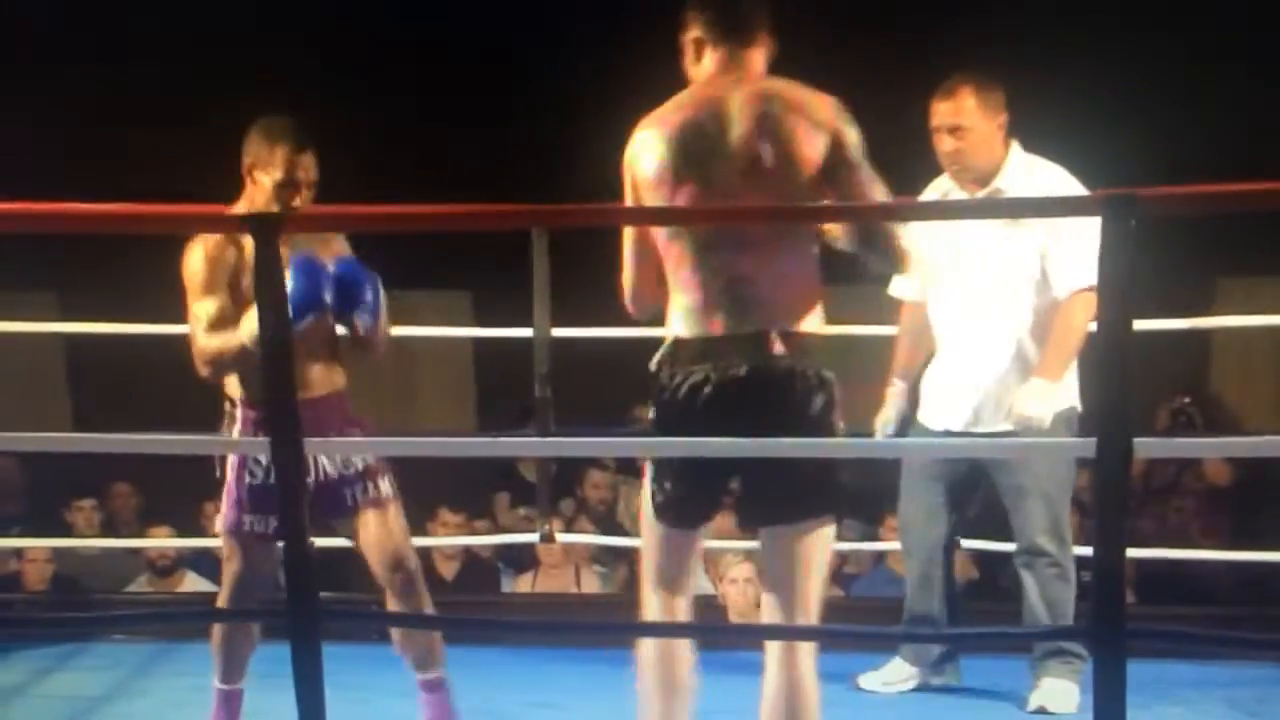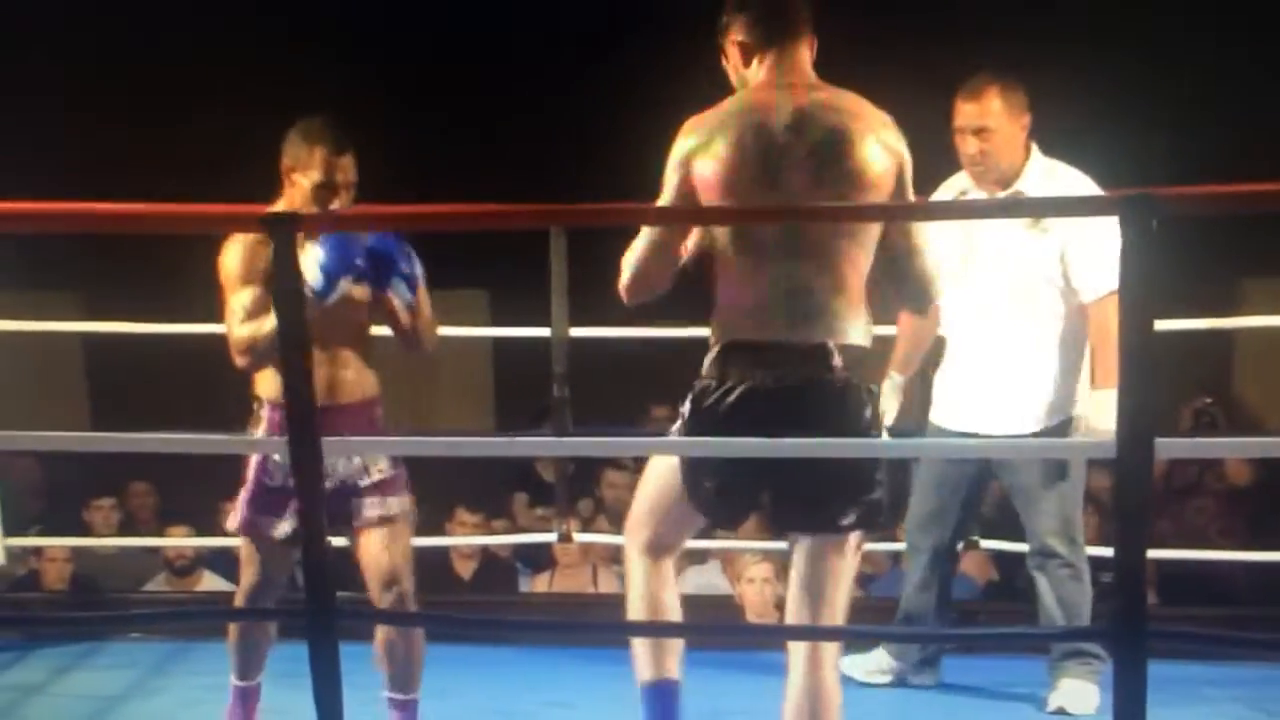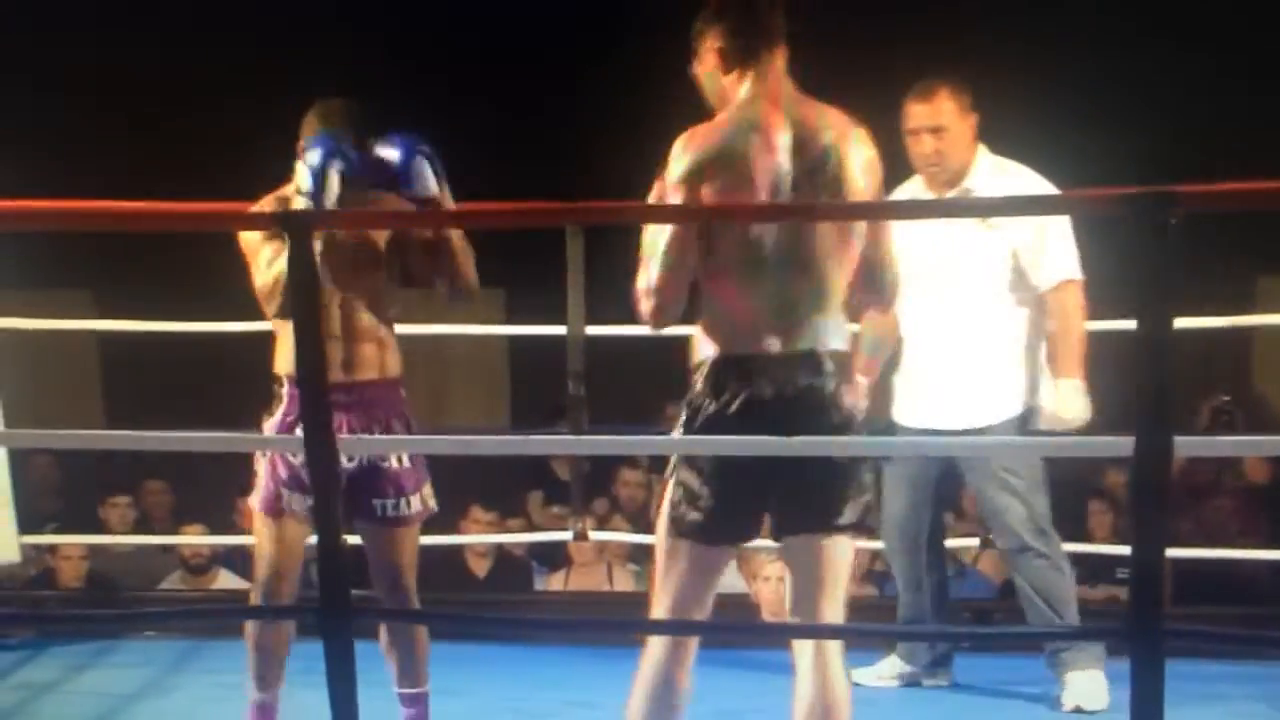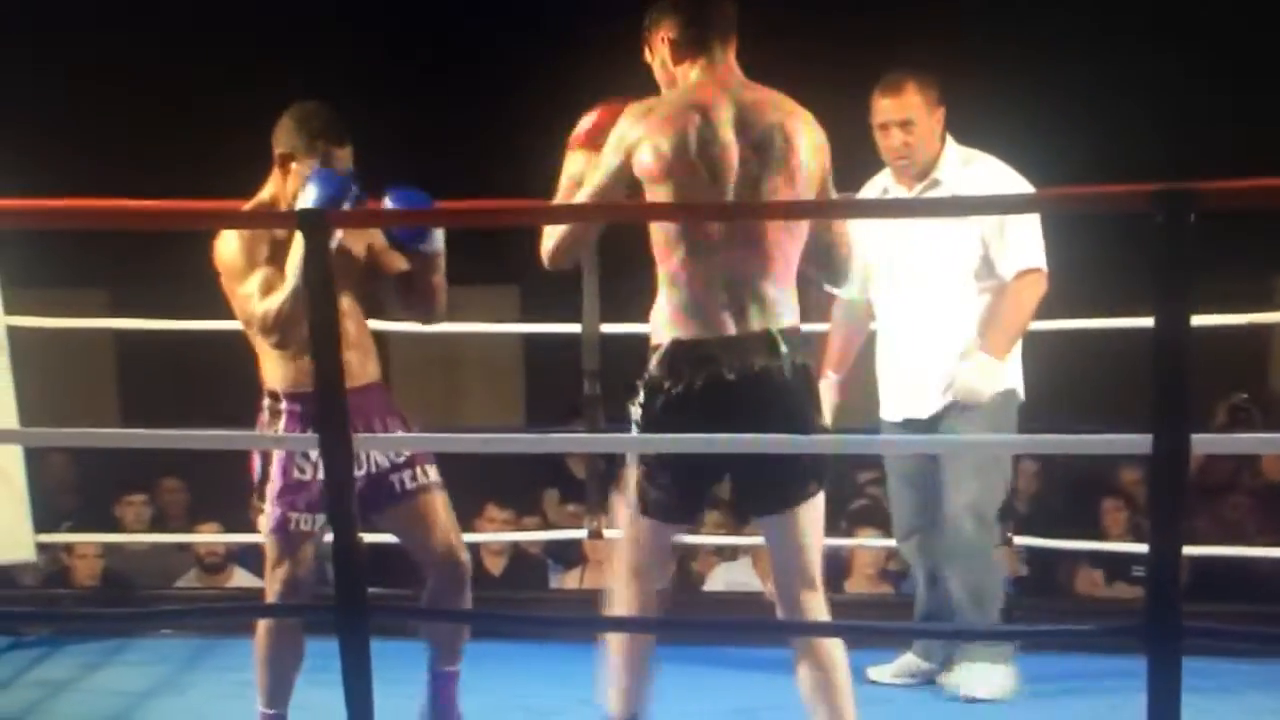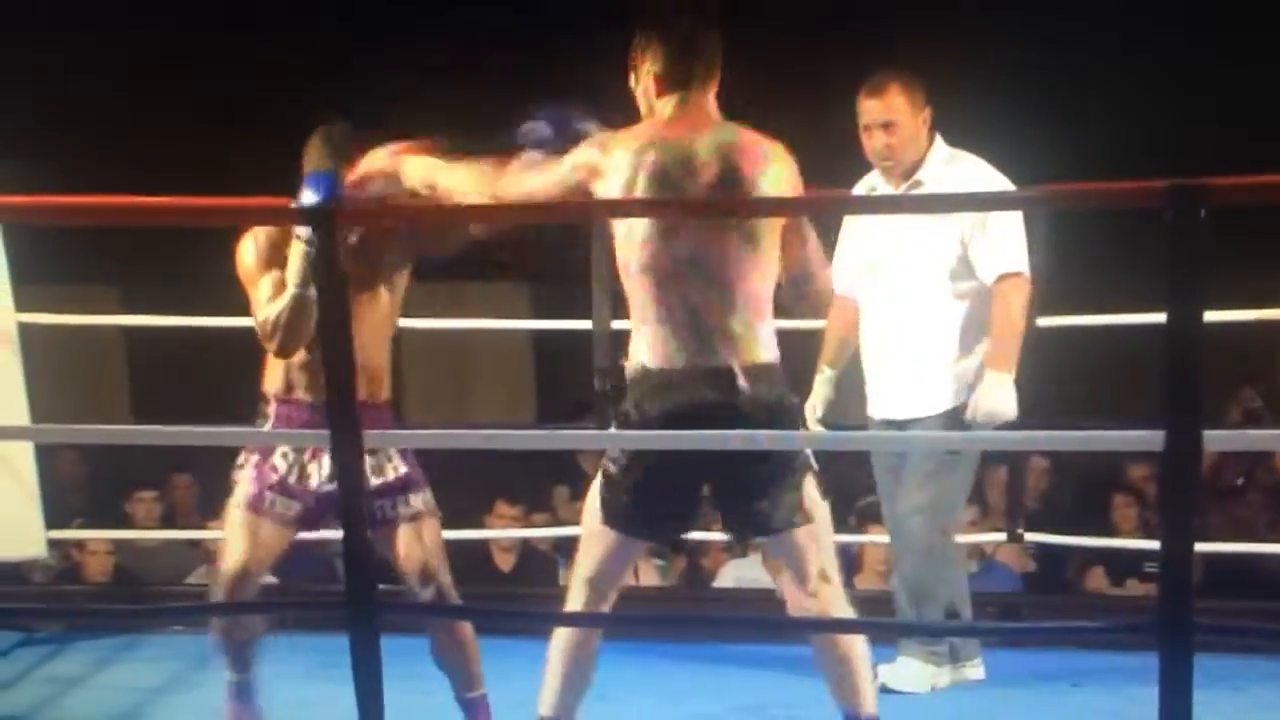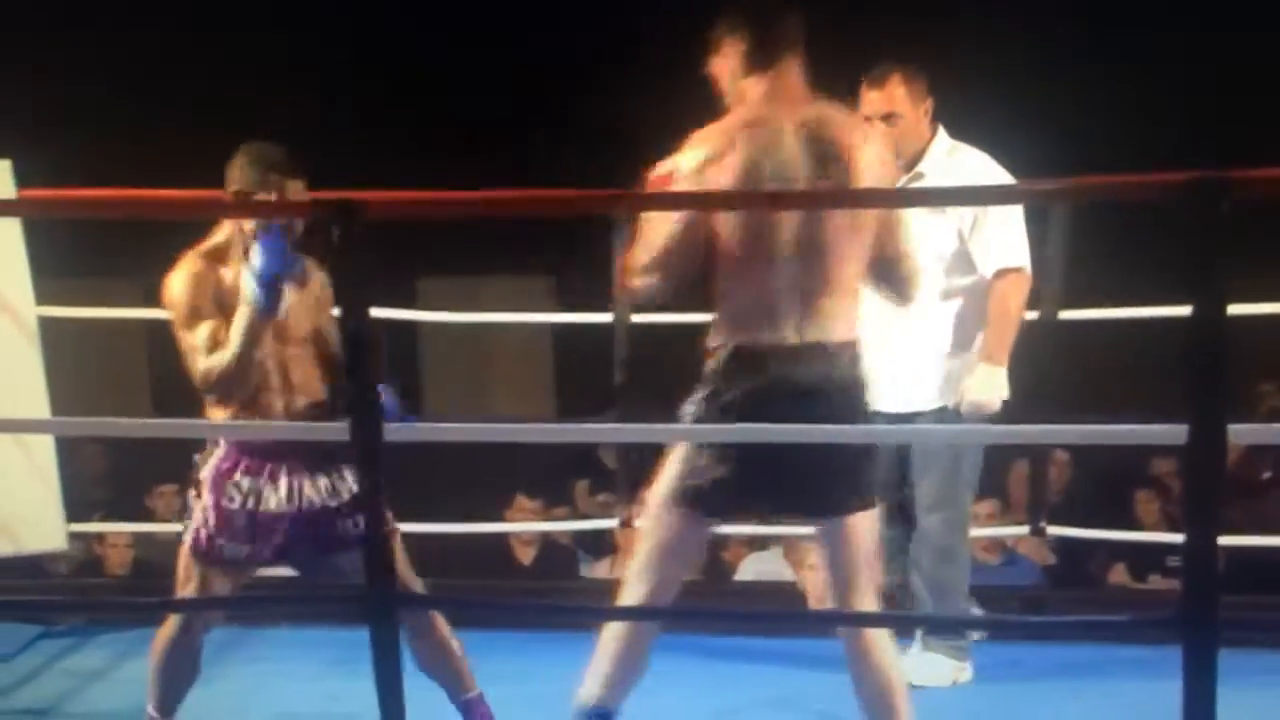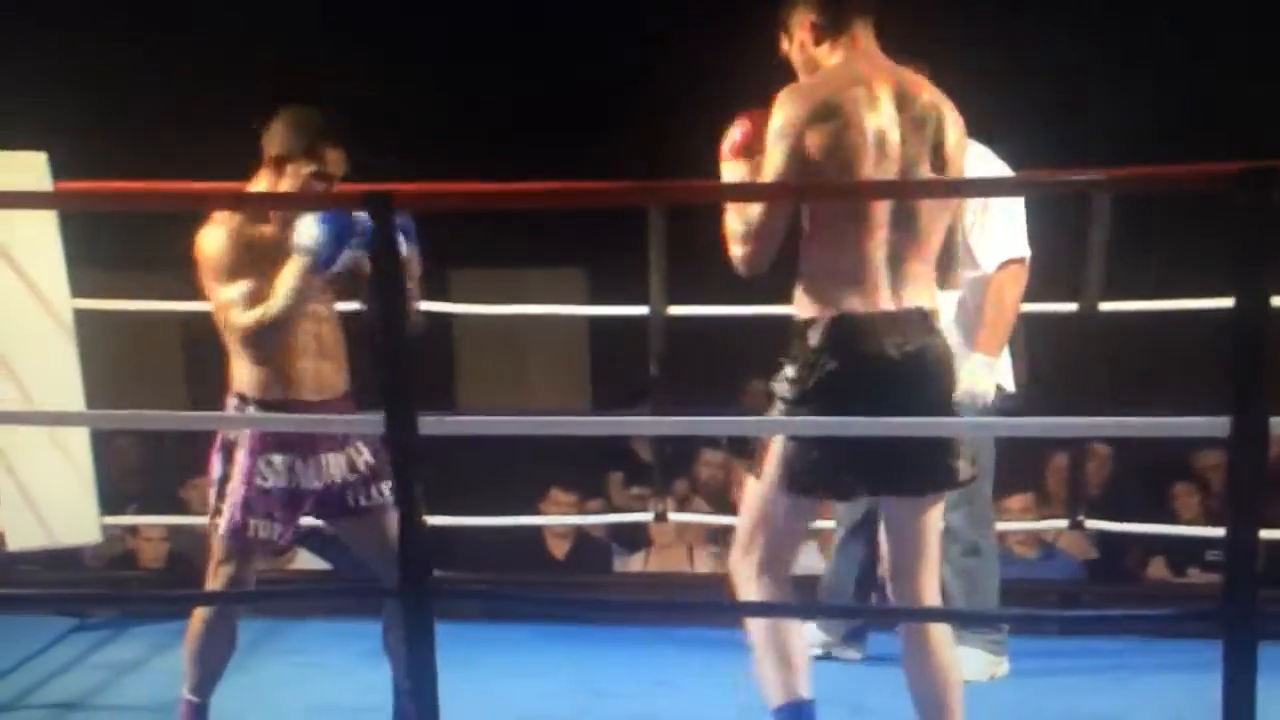
dt=0.3s
person 1, frame 1
left shoulder: (650, 135)
right shoulder: (817, 115)
left elbow: (640, 298)
right elbow: (891, 248)
left hip: (689, 378)
right hip: (789, 378)
left knee: (664, 602)
right knee: (791, 629)
person 1, frame 2
left shoulder: (704, 134)
right shoulder: (876, 131)
left elbow: (636, 284)
right elbow: (920, 295)
left hip: (738, 385)
right hip: (836, 388)
left knee: (645, 544)
right knee: (815, 635)
person 1, frame 3
left shoulder: (702, 151)
right shoulder: (854, 145)
left elbow: (657, 306)
left wrist: (659, 216)
left hip: (732, 397)
right hip: (822, 395)
left knee: (675, 624)
right knee: (819, 630)
person 1, frame 4
left shoulder: (644, 125)
right shoulder: (801, 125)
left elbow: (557, 250)
left wrist: (579, 157)
left hip: (688, 376)
right hip: (779, 372)
left knee: (634, 587)
right knee: (806, 601)
person 1, frame 5
left shoulder: (611, 156)
right shoulder: (772, 161)
left elbow: (504, 189)
right elbow: (818, 289)
left wrist: (402, 165)
left hip: (661, 404)
right hip: (759, 401)
left knee: (587, 595)
right knee: (820, 593)
person 1, frame 6
left shoulder: (713, 147)
right shoulder: (863, 144)
left elbow: (647, 280)
right elbow: (901, 283)
left wrist: (659, 208)
left hip: (745, 383)
right hip: (833, 382)
left knee: (650, 579)
right knee: (859, 603)
person 1, frame 7
left shoulder: (806, 105)
right shoulder: (940, 109)
left elbow: (748, 250)
left wrist: (735, 179)
left hip: (836, 353)
right hip: (920, 350)
left knee: (758, 559)
right knee: (919, 591)
person 2, frame 1
left shoulder: (1054, 192)
right shoulder: (931, 202)
left elbow: (1080, 297)
left wrist: (1046, 381)
right wrist: (897, 386)
left hip: (1028, 409)
right hip: (943, 406)
left knee: (1041, 542)
right knee: (919, 527)
left ankle: (1058, 667)
right ankle: (925, 652)
person 2, frame 2
left shoulder: (1072, 196)
right shoulder: (947, 200)
left elbow: (1104, 302)
right elbow: (925, 302)
left wrist: (1102, 392)
right wrist: (896, 379)
left hip: (1041, 413)
right hip: (956, 406)
left knee: (1054, 544)
right knee: (927, 531)
left ankle: (1076, 668)
right ankle: (911, 651)
person 2, frame 3
left shoulder: (1020, 193)
right shoulder: (901, 205)
left elbow: (1063, 289)
right elbow: (883, 306)
left wrist: (1066, 377)
right wrist: (859, 381)
left hip: (999, 404)
right hip: (917, 404)
left knee: (1024, 534)
right knee: (905, 531)
left ankle: (1077, 661)
right ankle: (924, 654)
person 2, frame 4
left shoulder: (990, 182)
right shoulder: (871, 199)
left elbow: (1030, 275)
right elbow: (852, 299)
left wrist: (991, 357)
right wrist: (830, 377)
left hip: (975, 390)
right hip: (902, 396)
left knee: (966, 518)
right knee: (918, 530)
left ankle: (986, 653)
right ankle: (937, 650)
person 2, frame 5
left shoulder: (974, 186)
right shoulder: (863, 197)
left elbow: (1011, 284)
right elbow: (848, 296)
left wrist: (999, 373)
right wrist: (826, 375)
left hip: (950, 393)
right hip: (887, 396)
left knee: (920, 522)
right knee: (911, 527)
left ankle: (926, 651)
right ankle: (957, 648)
person 2, frame 6
left shoulder: (975, 178)
left elbow: (1011, 277)
left wrist: (991, 365)
left hip: (947, 386)
right hip: (881, 386)
left knee: (937, 517)
right knee: (881, 514)
left ankle: (946, 643)
right ankle: (950, 616)
person 2, frame 7
left shoulder: (977, 175)
left elbow: (1009, 270)
left wrist: (985, 358)
left hip: (955, 379)
left knee: (960, 511)
right knee: (858, 499)
left ankle: (979, 639)
right ankle: (841, 625)
person 3, frame 1
left shoulder: (329, 243)
right shoulder: (213, 251)
left elbow: (372, 347)
right elbow: (207, 359)
left wrist: (368, 311)
right wrist: (268, 318)
left hip: (334, 422)
right hip: (260, 431)
left knee: (400, 568)
right knee: (243, 586)
person 3, frame 2
left shoulder: (363, 241)
right shoulder: (250, 247)
left elbow: (422, 342)
right elbow: (244, 349)
left wrist: (410, 289)
right wrist: (304, 296)
left hip: (360, 428)
right hip: (286, 432)
left knee: (394, 588)
right knee: (259, 588)
person 3, frame 3
left shoulder: (385, 208)
right shoulder: (268, 219)
left elbow: (463, 275)
right elbow: (277, 300)
left wrist: (436, 196)
right wrist: (307, 204)
left hip: (381, 410)
right hip: (304, 413)
left knee: (398, 585)
right knee: (275, 579)
person 3, frame 4
left shoulder: (358, 221)
right shoulder: (243, 237)
left elbow: (425, 308)
right elbow: (276, 331)
left wrist: (428, 250)
right wrist: (308, 240)
left hip: (372, 413)
right hip: (300, 424)
left knee: (450, 559)
right knee: (289, 589)
person 3, frame 5
right shoulder: (263, 246)
right elbow: (280, 336)
right wrist: (308, 242)
left hip: (370, 433)
right hip: (292, 432)
left knee: (433, 583)
right knee: (236, 578)
person 3, frame 6
left shoulder: (310, 271)
right shoulder: (194, 278)
right elbow: (215, 385)
right wrist: (254, 310)
left hip: (320, 455)
right hip: (245, 462)
left knee: (405, 595)
right knee: (191, 612)
person 3, frame 7
left shoulder: (330, 230)
right shoulder: (226, 237)
right elbow: (253, 338)
left wrist: (402, 259)
right wrist: (305, 262)
left hip: (340, 426)
right hip: (266, 433)
left knee: (404, 571)
right knee: (227, 589)
